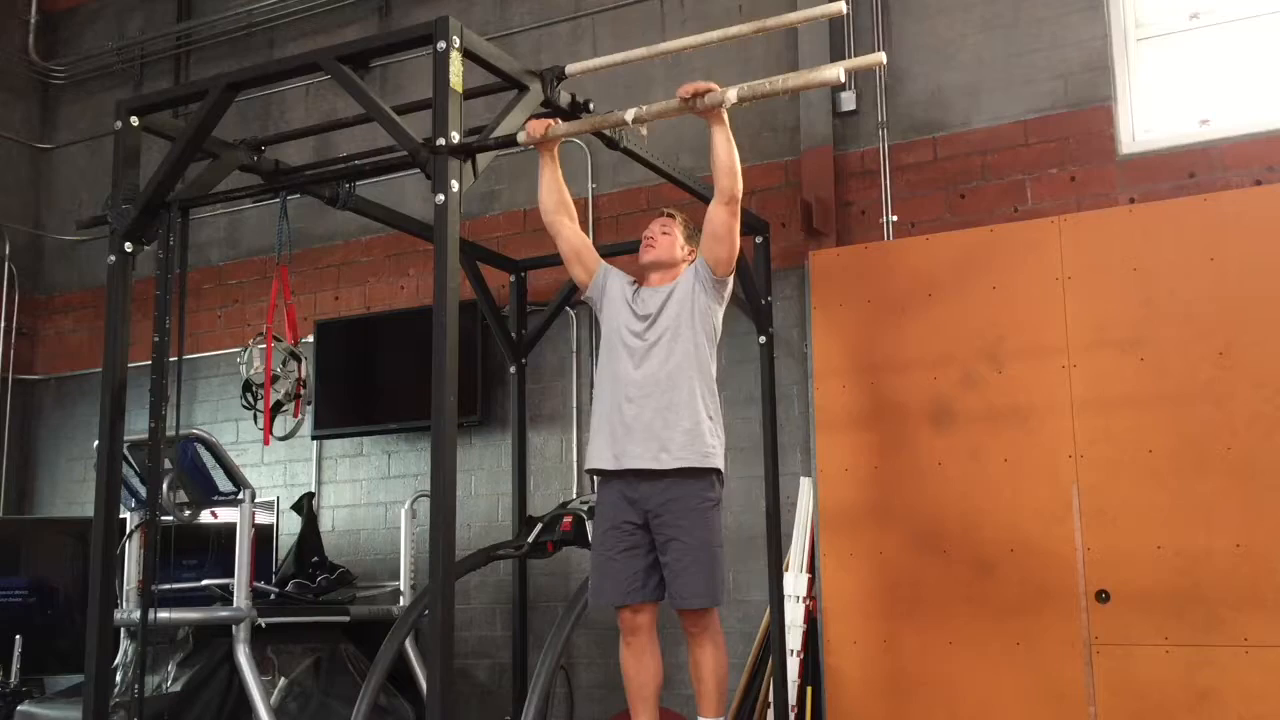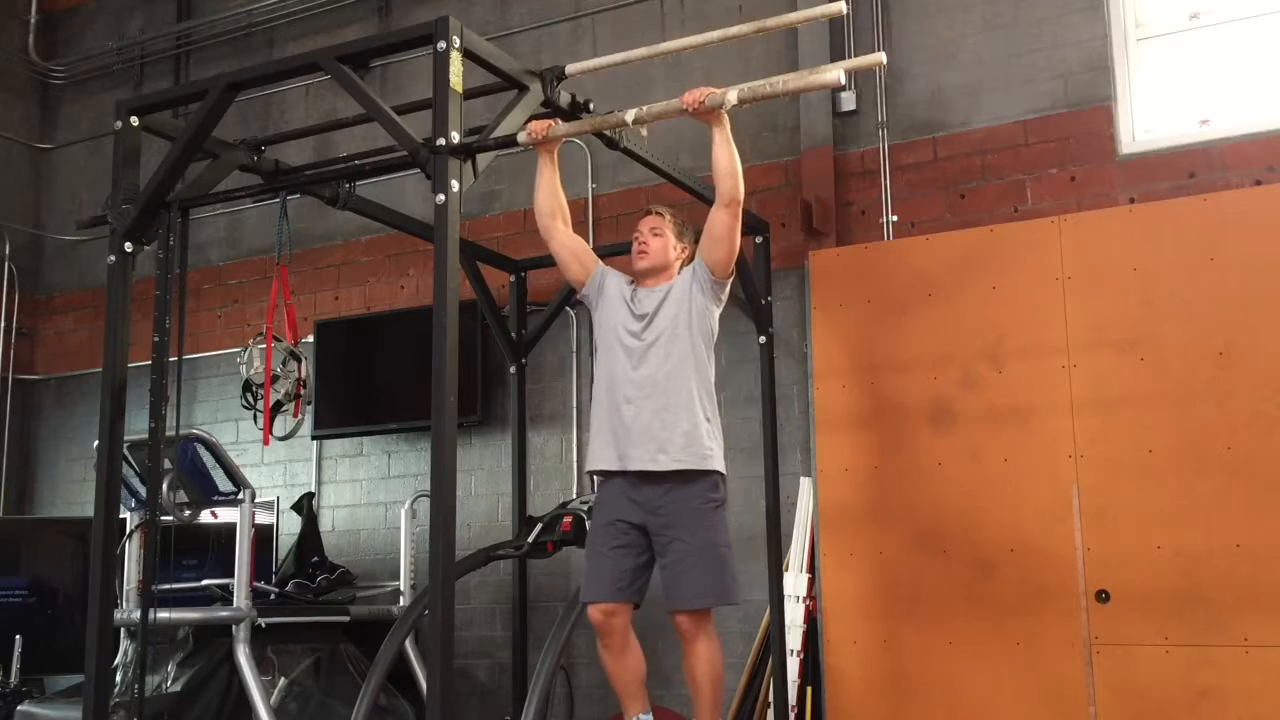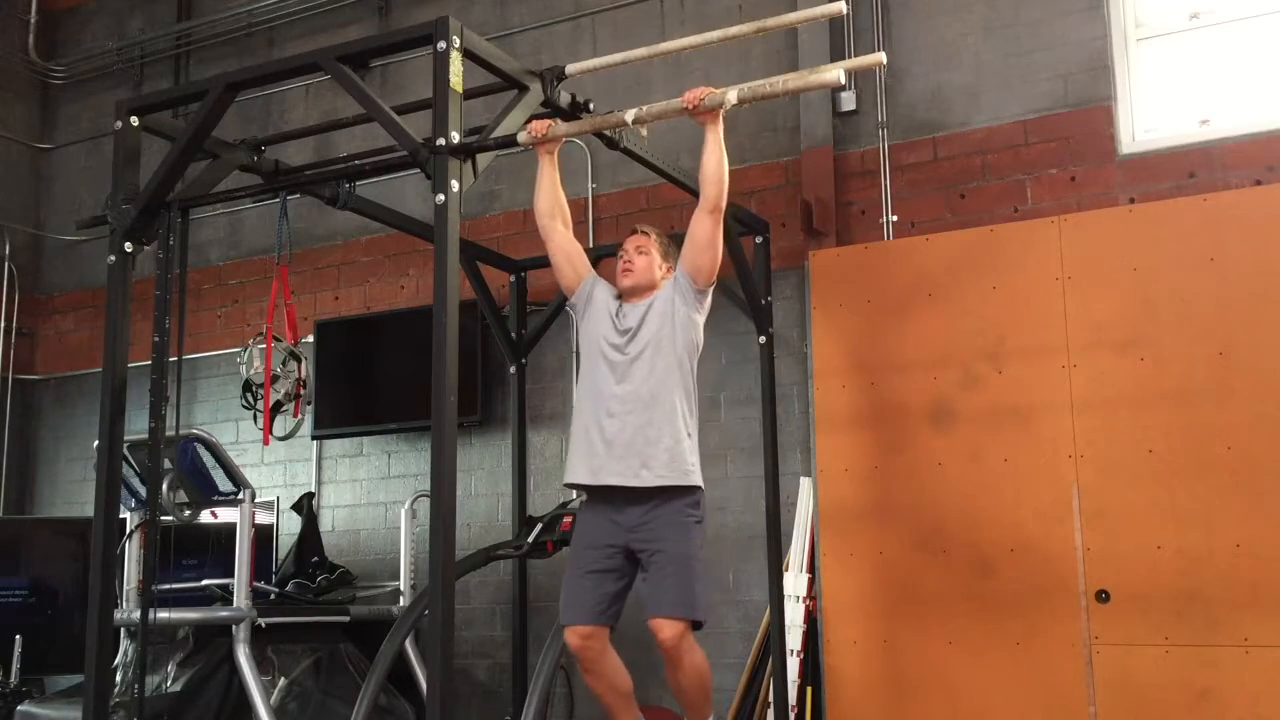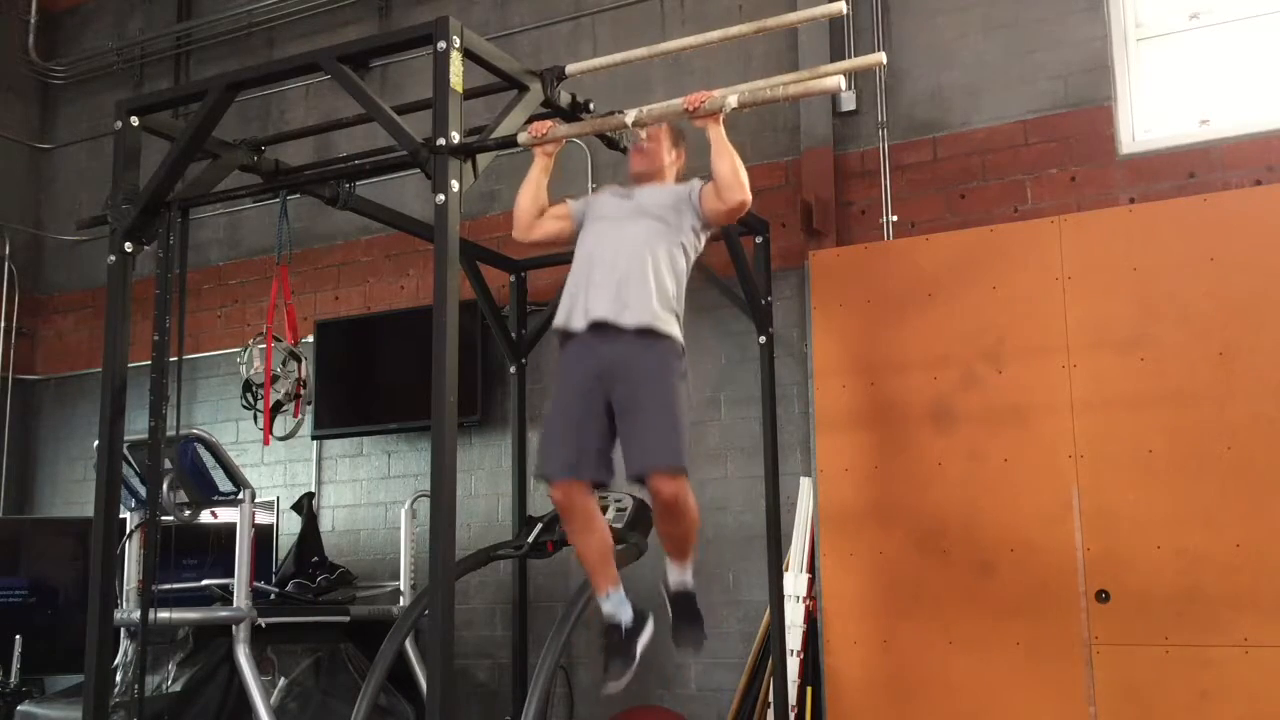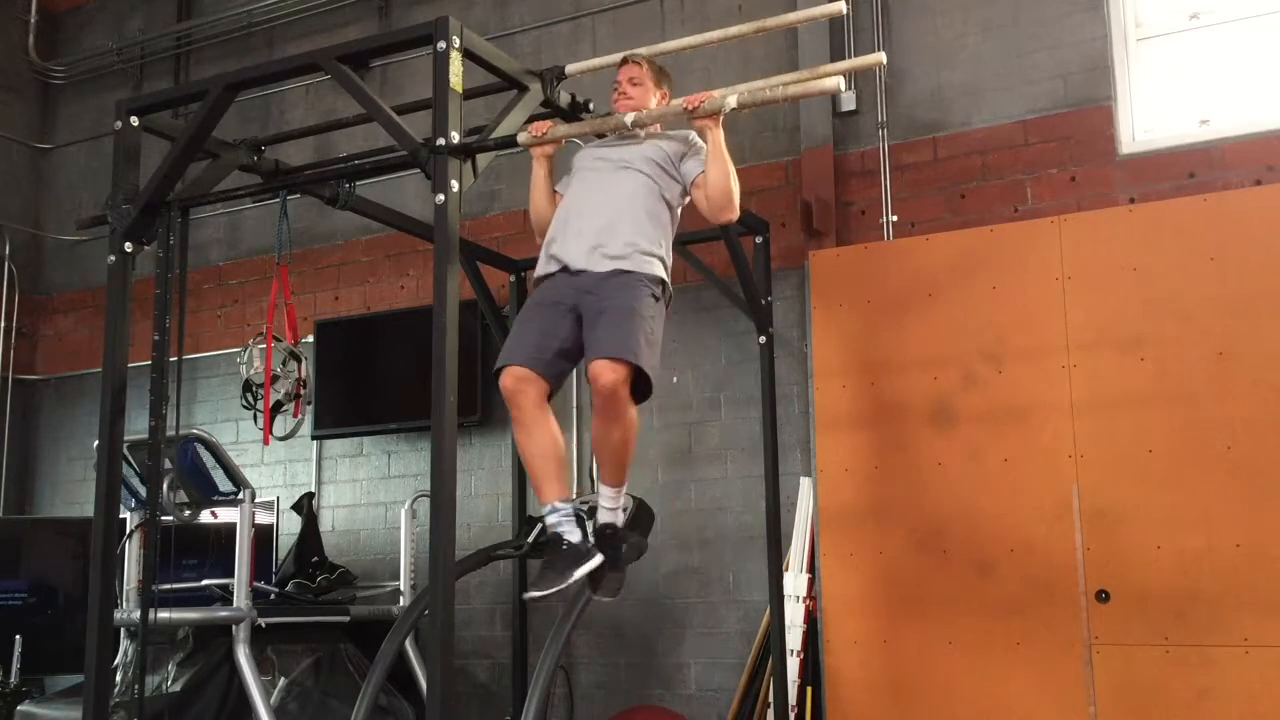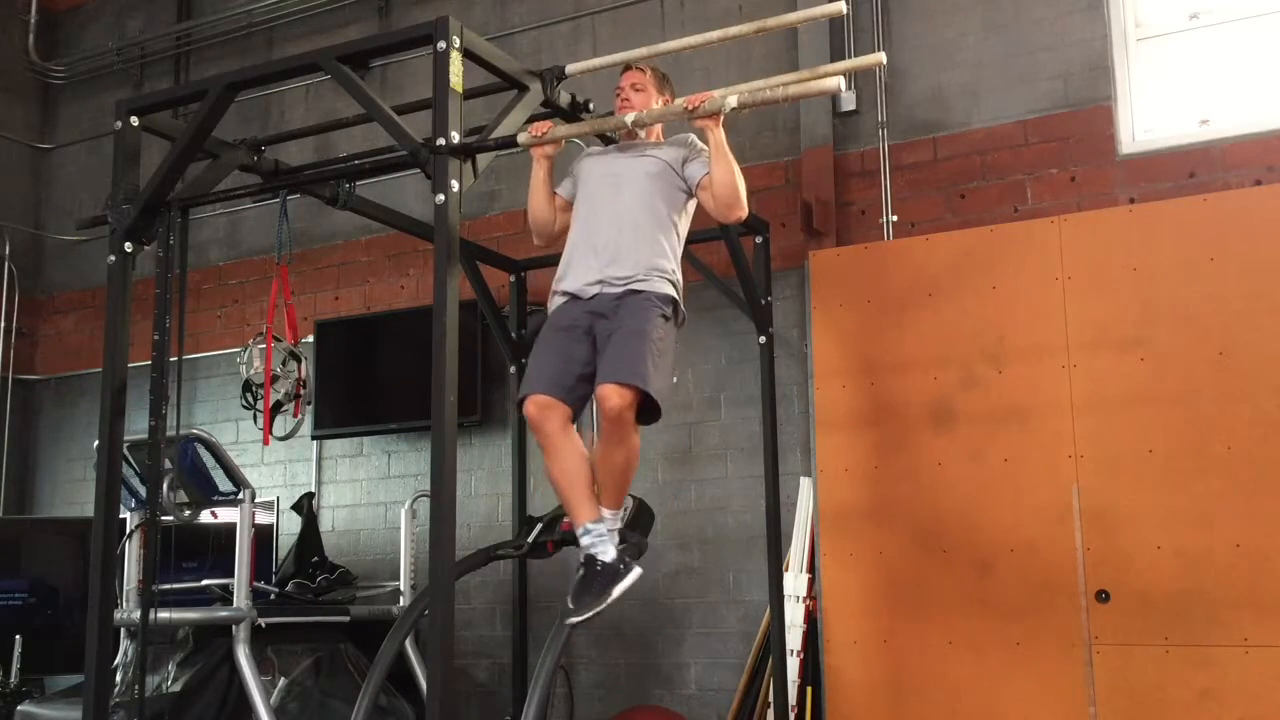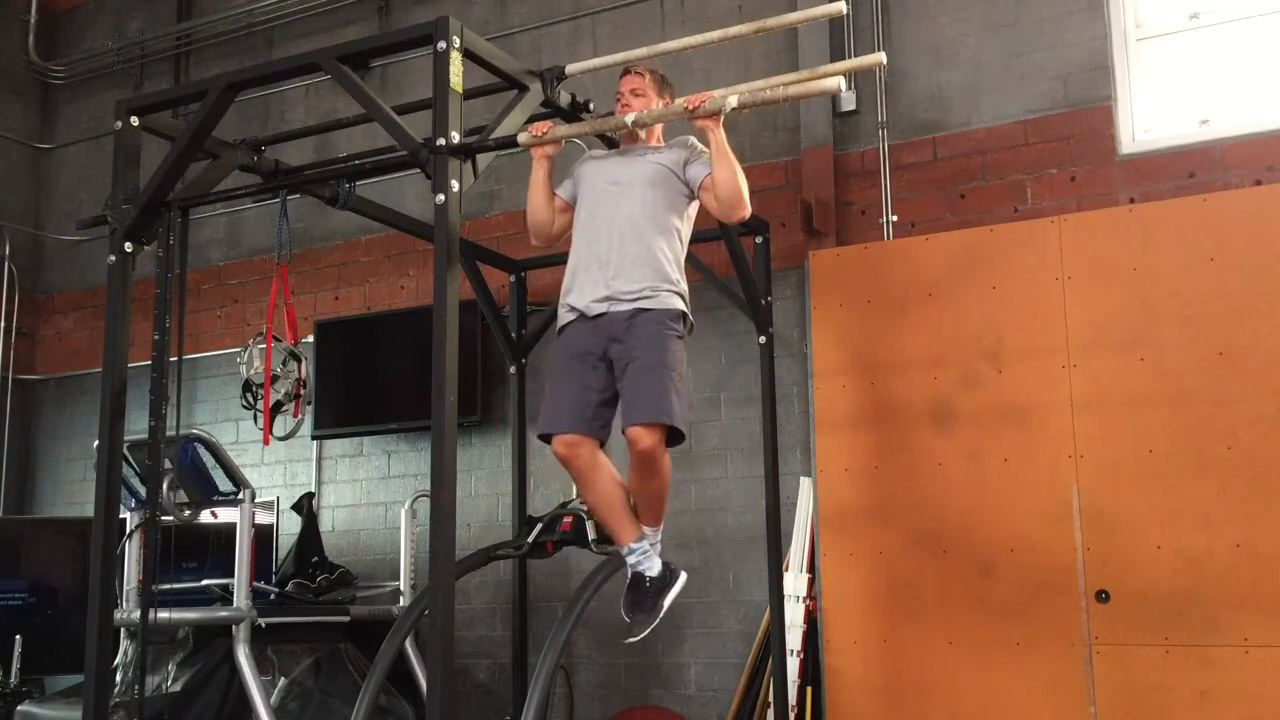
dt=0.5s
person 1, frame 1
left shoulder: (703, 288)
right shoulder: (612, 293)
left elbow: (728, 198)
right elbow: (561, 223)
left wrist: (715, 118)
right wrist: (548, 154)
left hip: (685, 473)
right hip: (619, 476)
left knee: (698, 617)
right knee: (634, 618)
person 1, frame 2
left shoulder: (700, 288)
right shoulder: (606, 293)
left elbow: (730, 202)
right elbow: (553, 225)
left wrist: (717, 123)
right wrist: (546, 156)
left hip: (686, 476)
right hip: (619, 479)
left knee: (693, 620)
right knee: (606, 614)
person 1, frame 3
left shoulder: (681, 303)
right shoulder: (593, 305)
left elbow: (711, 207)
right elbow: (553, 227)
left wrist: (712, 126)
right wrist: (548, 156)
left hip: (667, 495)
right hip: (602, 500)
left knee: (671, 632)
right knee: (582, 637)
person 1, frame 4
left shoulder: (687, 200)
right shoulder: (599, 203)
left elbow: (736, 197)
right elbow: (524, 228)
left wrist: (713, 127)
right wrist: (544, 157)
left hip: (647, 344)
right hip: (581, 347)
left knee: (667, 484)
right knee: (567, 488)
left ankle: (680, 586)
right ankle: (621, 616)
person 1, frame 5
left shoulder: (679, 145)
right shoulder: (587, 153)
left elbow: (724, 210)
right elbow: (545, 226)
left wrist: (713, 131)
right wrist: (541, 159)
left hip: (630, 274)
right hip: (560, 276)
left knee: (609, 377)
right knee: (518, 380)
left ankle: (609, 523)
right ankle: (565, 531)
person 1, frame 6
left shoulder: (683, 151)
right shoulder: (589, 161)
left elbow: (732, 208)
right elbow: (544, 231)
left wrist: (713, 131)
right wrist: (541, 160)
left hip: (643, 293)
right hip: (574, 298)
left knee: (616, 400)
right knee: (542, 408)
left ankle: (607, 539)
right ankle: (601, 554)
person 1, frame 7
left shoulder: (683, 154)
right shoulder: (589, 165)
left elbow: (736, 209)
right elbow: (541, 231)
left wrist: (713, 131)
right wrist: (541, 161)
left hip: (651, 310)
right hip: (581, 316)
left knee: (646, 437)
right knee: (570, 443)
left ankle: (651, 550)
right ankle: (646, 566)
